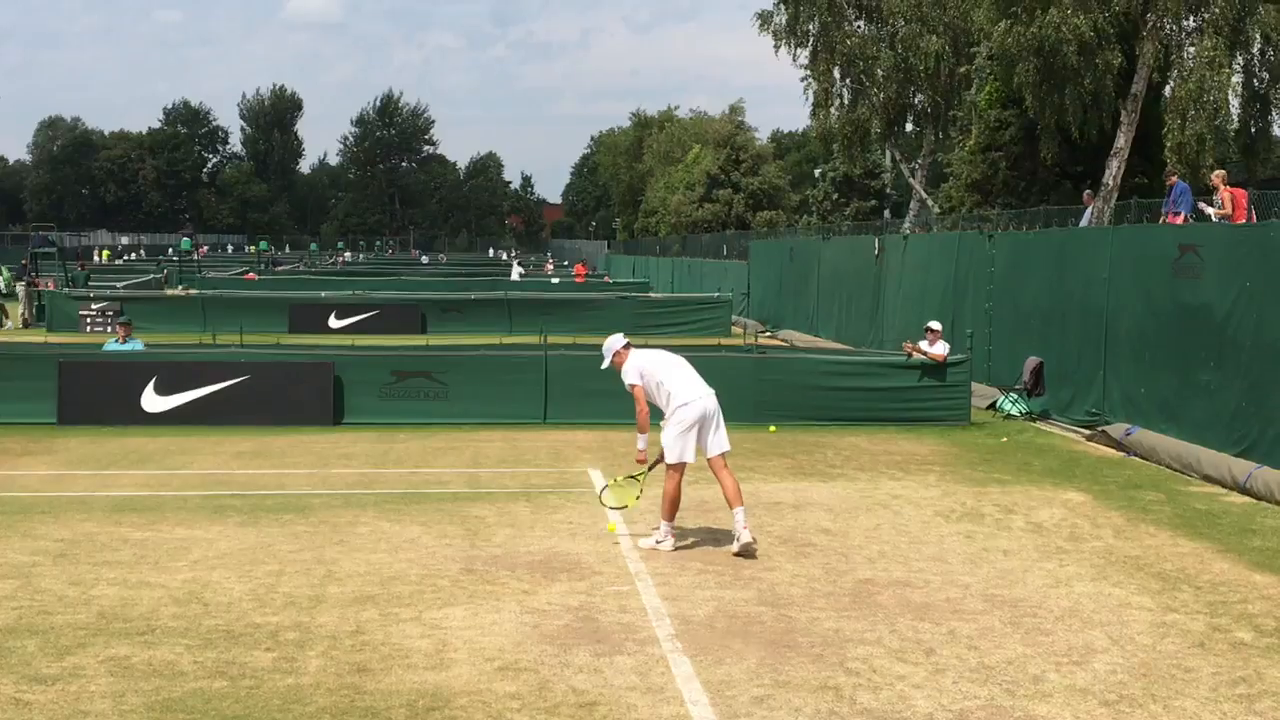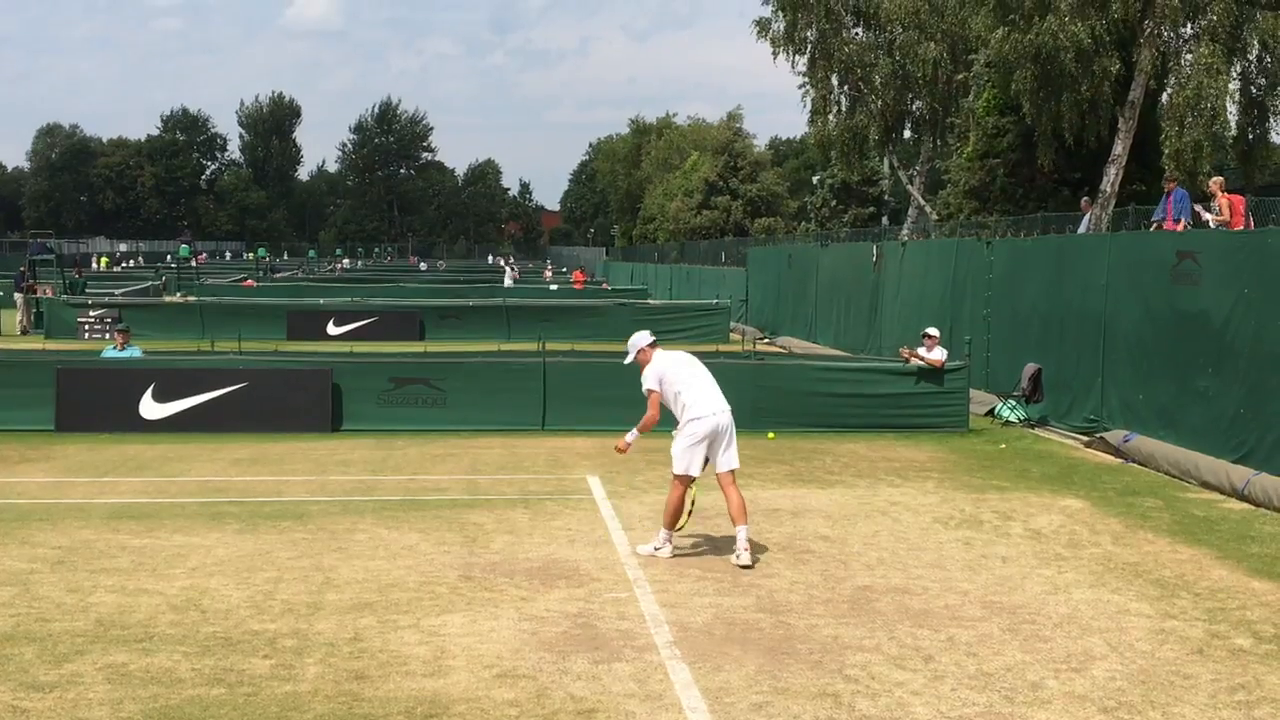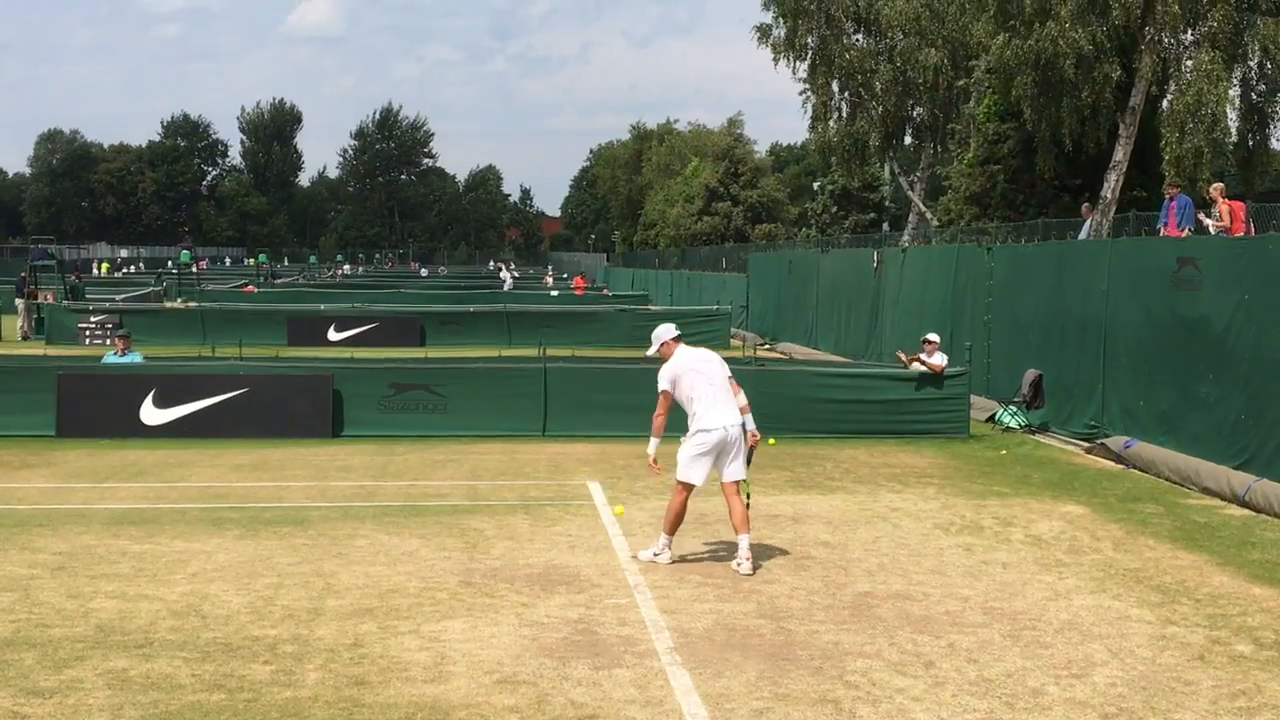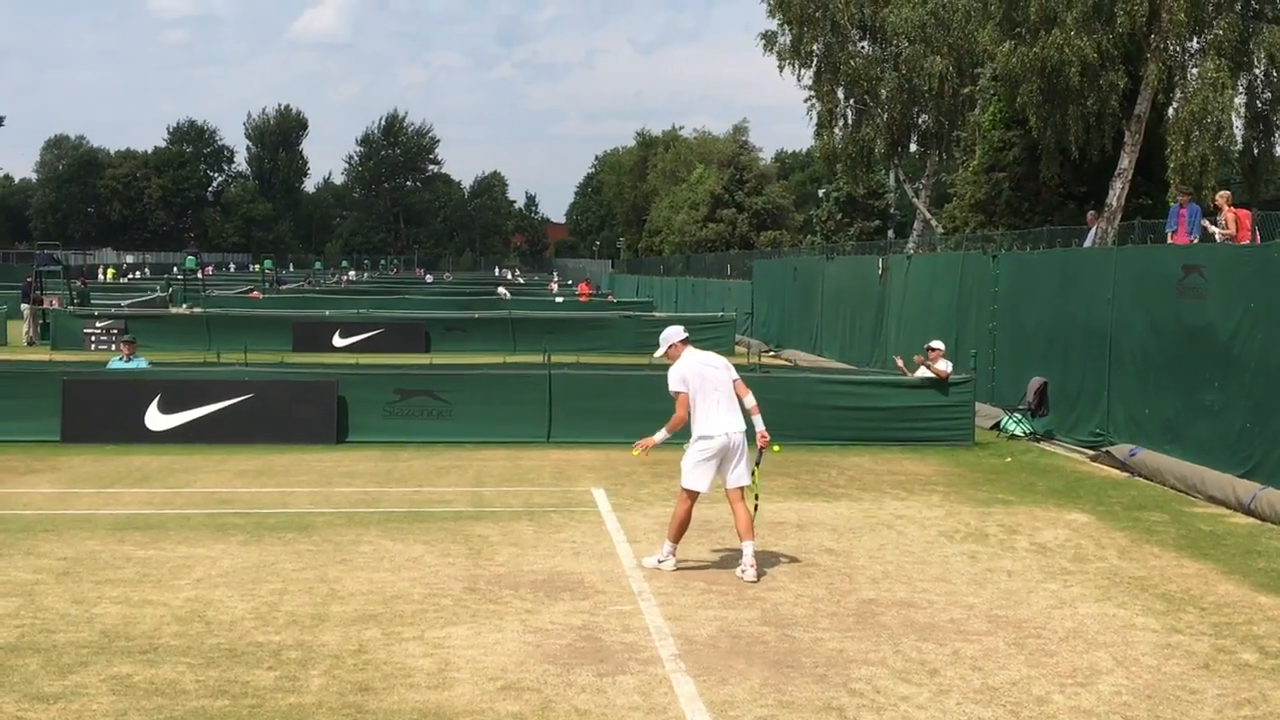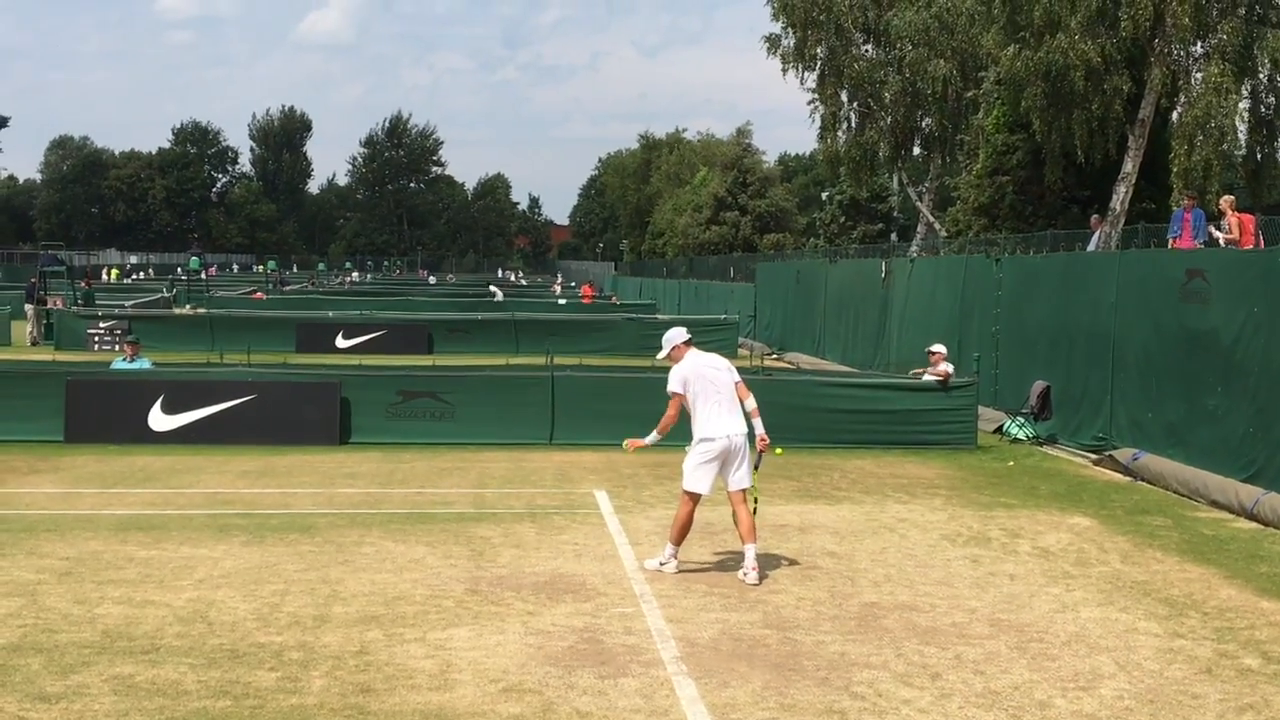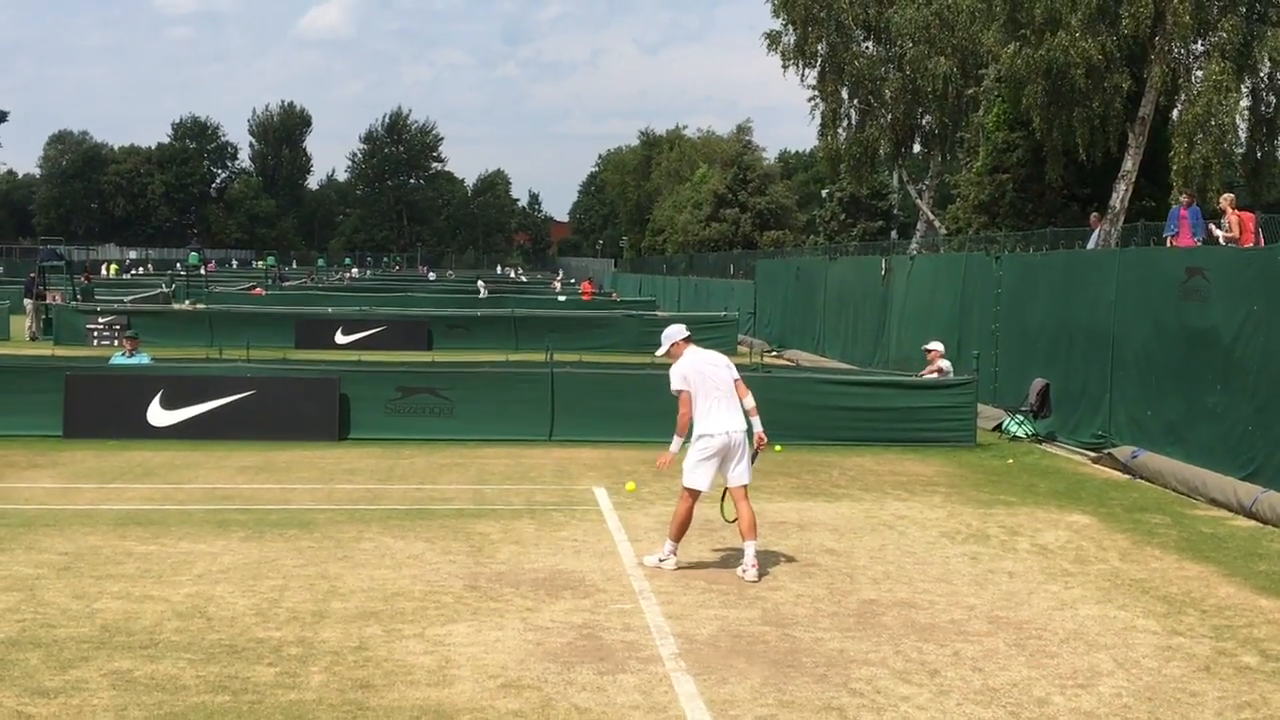
dt=0.3s
person 1, frame 1
left shoulder: (630, 366)
right shoulder: (656, 355)
left elbow: (643, 409)
left wrist: (641, 447)
right wrist: (669, 442)
left hip: (686, 407)
right hip: (708, 400)
left knee: (674, 473)
right knee: (721, 467)
left ankle: (665, 536)
right ankle: (742, 529)
person 1, frame 2
left shoulder: (651, 370)
right shoulder: (683, 356)
left elbow: (652, 416)
left wrist: (629, 438)
left hip: (698, 421)
right hip: (723, 415)
left knee: (679, 484)
right knee: (729, 483)
left ankle: (663, 543)
right ankle: (743, 548)
person 1, frame 3
left shoulder: (670, 368)
right shoulder: (711, 355)
left elbow: (661, 414)
right elbow: (737, 393)
left wrist: (652, 450)
right wrist: (751, 427)
left hip: (706, 431)
right hip: (733, 428)
left knee: (681, 491)
right knee: (733, 493)
left ankle: (662, 549)
right ankle: (744, 556)
person 1, frame 4
left shoulder: (678, 369)
right shoulder: (718, 359)
left elbow: (682, 416)
right elbow: (746, 394)
left wrist: (656, 438)
right wrist: (760, 428)
left hip: (708, 438)
right hip: (736, 434)
left knee: (686, 498)
right knee: (737, 499)
left ankle: (667, 556)
right ankle: (749, 563)
person 1, frame 5
left shoulder: (680, 370)
right shoulder: (721, 361)
left elbow: (672, 416)
right elbow: (747, 397)
left wrist: (648, 440)
right wrist: (759, 431)
left hip: (709, 440)
right hip: (737, 436)
left knee: (688, 501)
right knee: (740, 501)
left ankle: (668, 558)
right ankle: (750, 565)
person 1, frame 6
left shoulder: (680, 368)
right shoulder: (720, 358)
left elbow: (685, 415)
right elbow: (745, 395)
left wrist: (673, 449)
right wrist: (758, 428)
left hip: (709, 436)
right hip: (737, 433)
left knee: (687, 497)
right knee: (741, 498)
left ankle: (667, 555)
right ankle: (750, 563)
